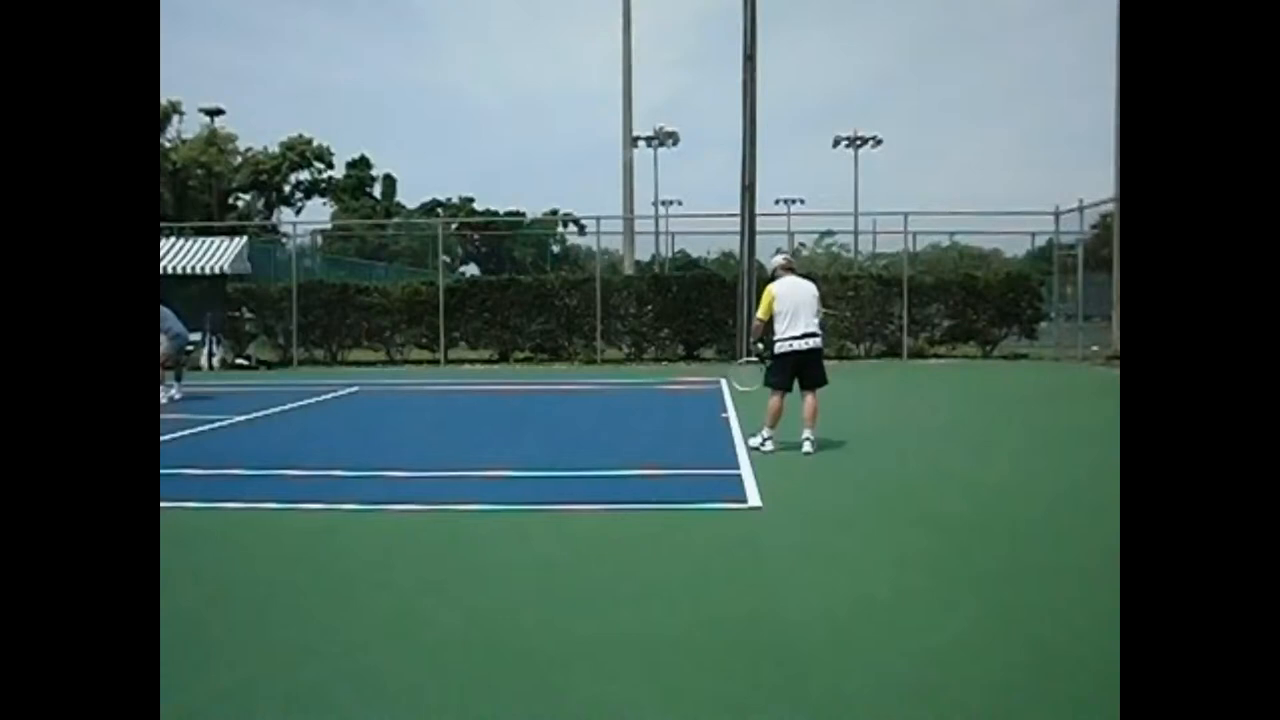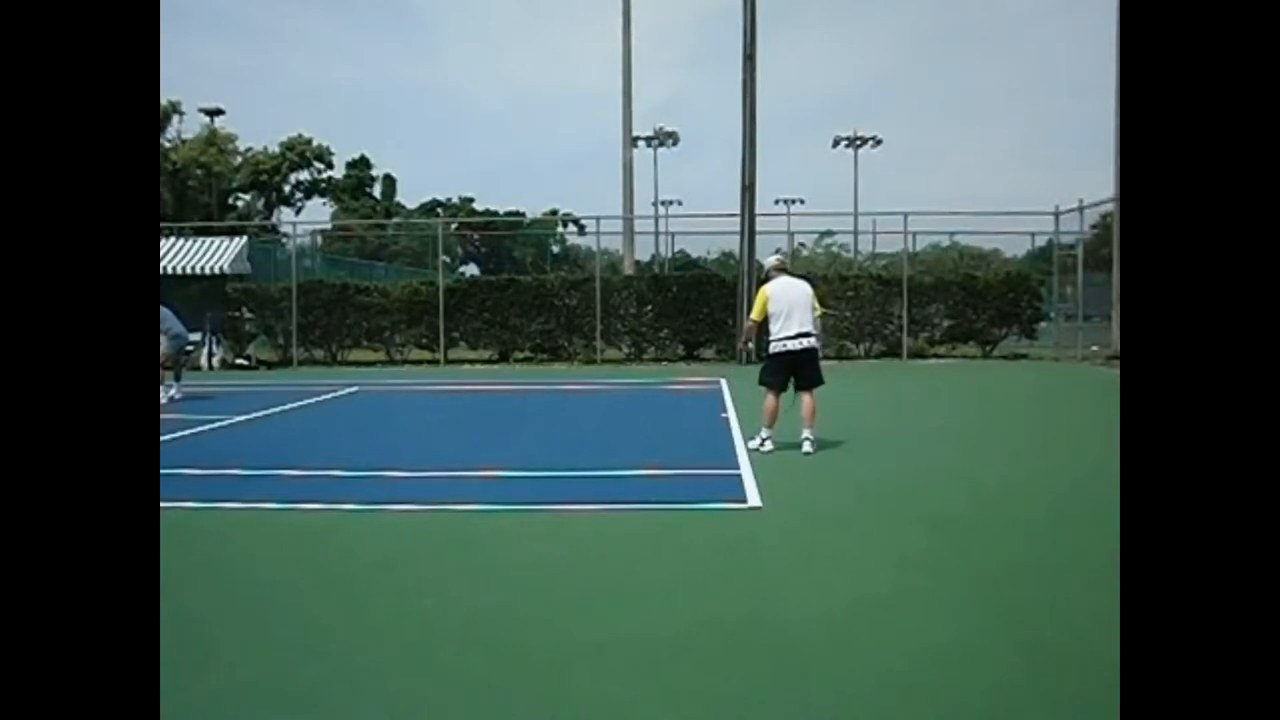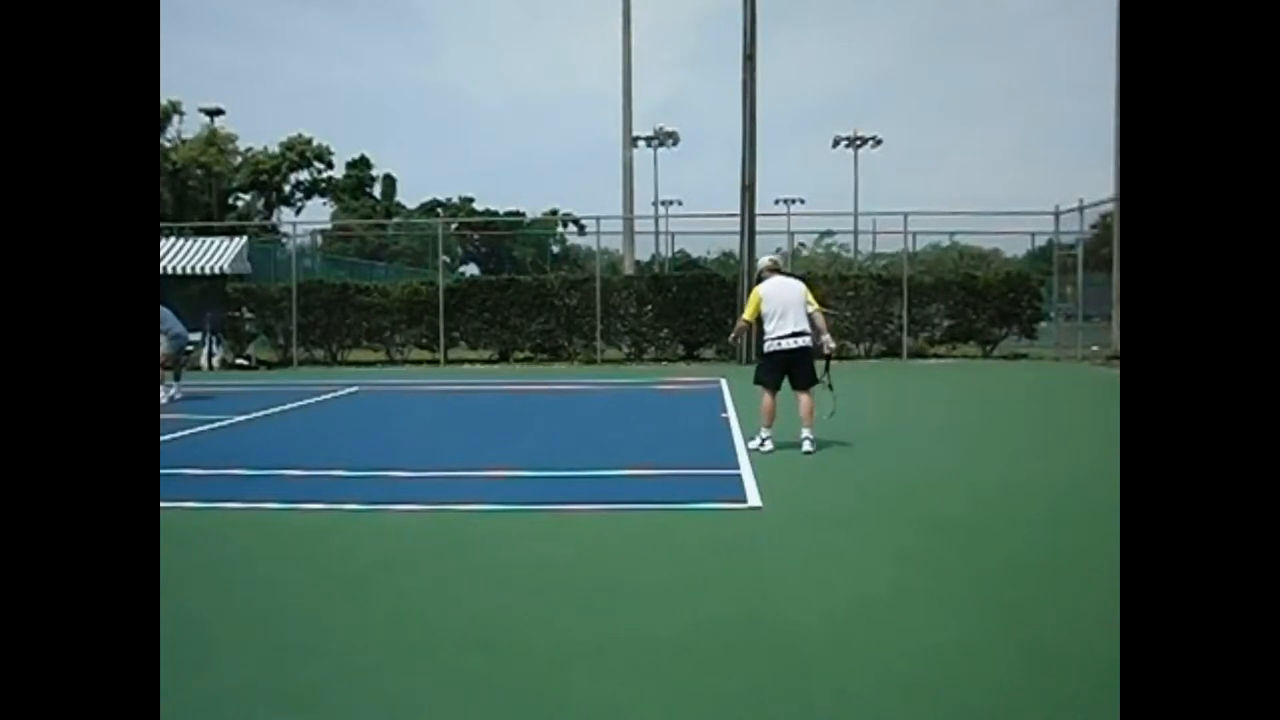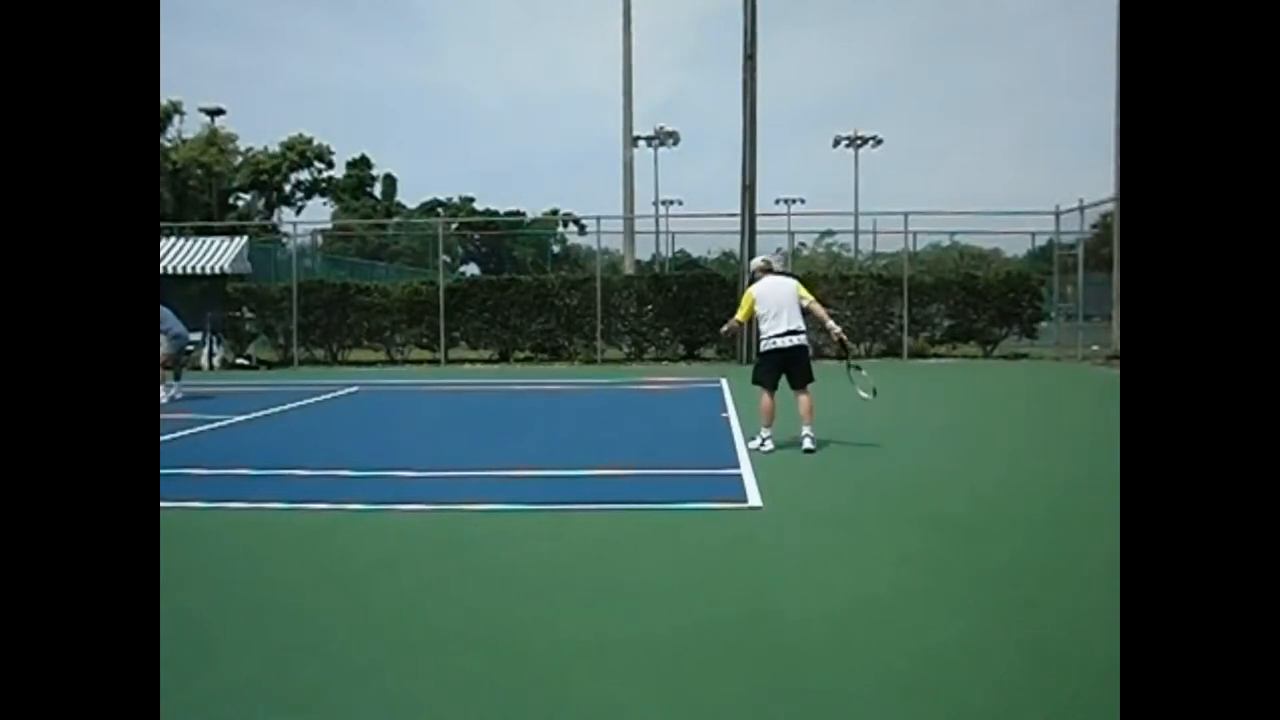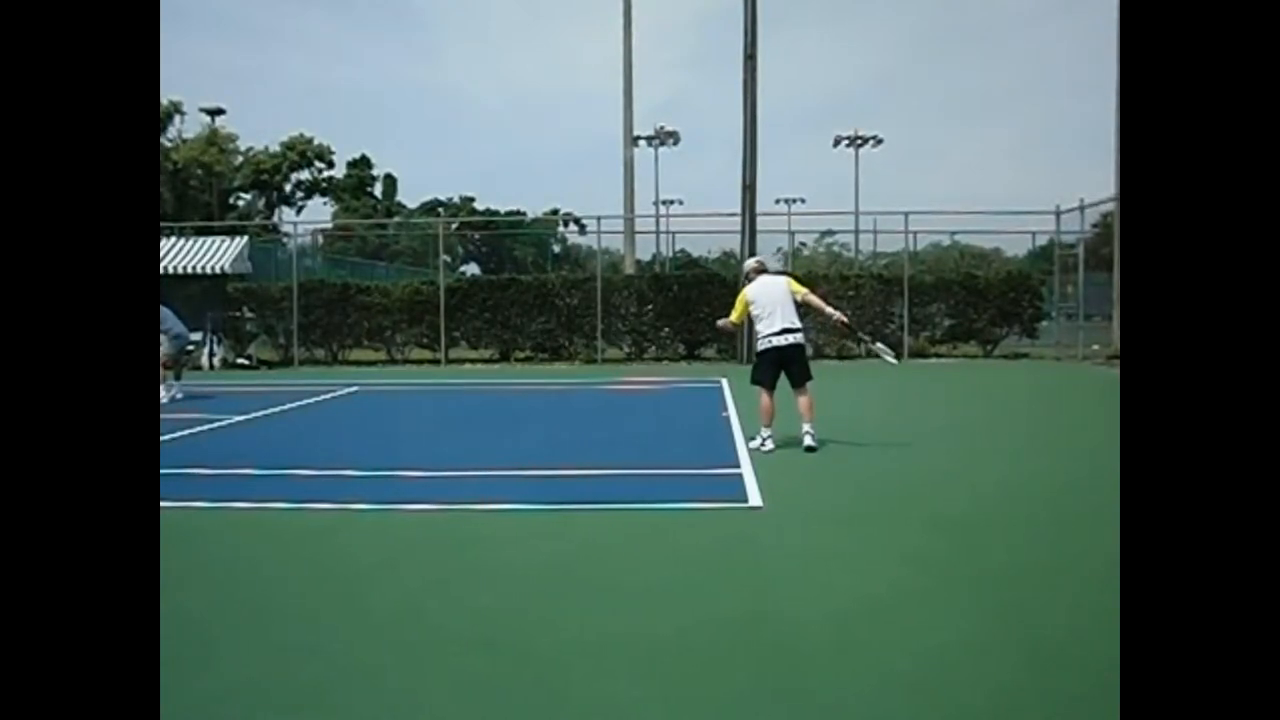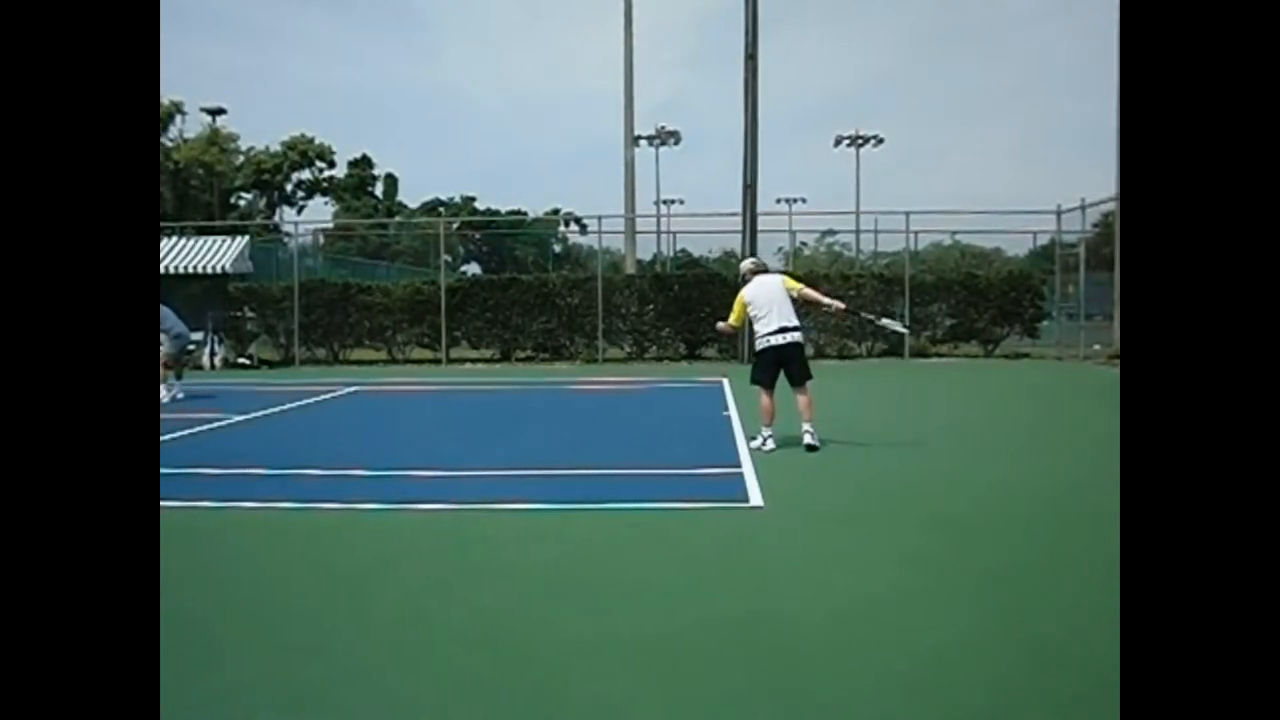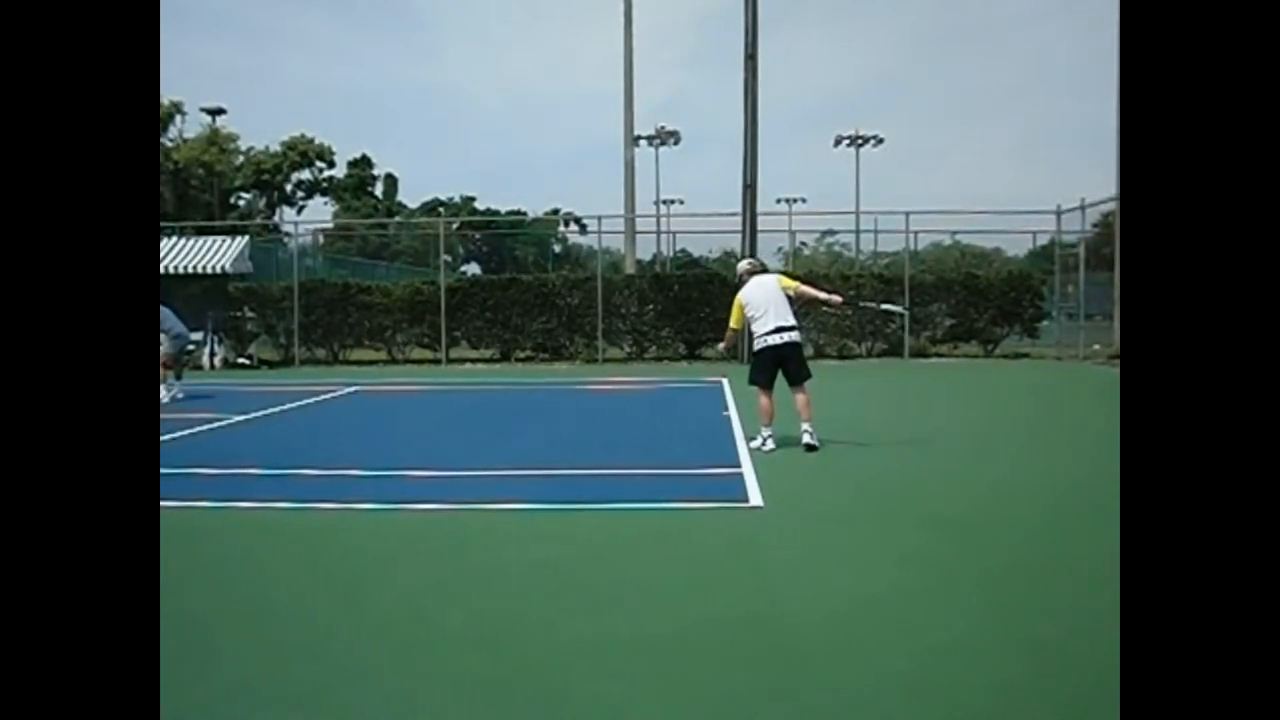
dt=0.7s
person 1, frame 1
left shoulder: (773, 288)
right shoulder: (811, 286)
left elbow: (759, 322)
right elbow: (818, 316)
left wrist: (755, 340)
left hip: (786, 346)
right hip: (811, 345)
left knee: (777, 393)
right knee: (809, 392)
left ankle: (766, 437)
right ankle: (808, 438)
person 1, frame 2
left shoulder: (767, 289)
right shoulder: (805, 286)
left elbow: (752, 323)
right elbow: (816, 318)
left wrist: (745, 340)
right wrist: (817, 343)
left hip: (781, 346)
right hip: (806, 345)
left knee: (772, 392)
right knee: (806, 392)
left ankle: (765, 438)
right ankle: (807, 438)
person 1, frame 3
left shoulder: (760, 289)
right shoulder: (799, 285)
left elbow: (745, 322)
right elbow: (815, 313)
left wrist: (734, 336)
right wrist: (825, 337)
left hip: (776, 346)
right hip: (802, 344)
left knee: (769, 391)
right knee: (803, 391)
left ankle: (765, 438)
right ankle: (807, 437)
person 1, frame 4
left shoulder: (754, 290)
right shoulder: (792, 282)
left elbow: (738, 322)
right elbow: (812, 304)
left wrist: (726, 329)
right wrist: (830, 324)
left hip: (771, 345)
right hip: (797, 342)
left knee: (767, 391)
right knee: (802, 390)
left ankle: (765, 437)
right ankle: (807, 435)
person 1, frame 5
left shoulder: (748, 291)
right shoulder: (784, 280)
left elbow: (733, 324)
right elbow: (808, 296)
left wrist: (721, 324)
right wrist: (829, 311)
left hip: (768, 344)
right hip: (794, 340)
left knee: (766, 391)
right knee: (801, 388)
left ankle: (766, 437)
right ankle: (808, 433)
person 1, frame 6
left shoulder: (745, 293)
right shoulder: (780, 279)
left elbow: (732, 327)
right elbow: (803, 291)
left wrist: (721, 326)
right wrist: (827, 301)
left hip: (766, 343)
right hip: (792, 339)
left knee: (766, 391)
right knee: (800, 388)
left ankle: (766, 436)
right ankle: (808, 432)
person 1, frame 7
left shoulder: (742, 295)
right shoulder: (776, 279)
left elbow: (734, 330)
right elbow: (800, 289)
left wrist: (725, 345)
right wrist: (824, 296)
left hip: (764, 343)
right hip: (790, 338)
left knee: (764, 391)
right knee: (799, 387)
left ankle: (766, 436)
right ankle: (807, 431)
